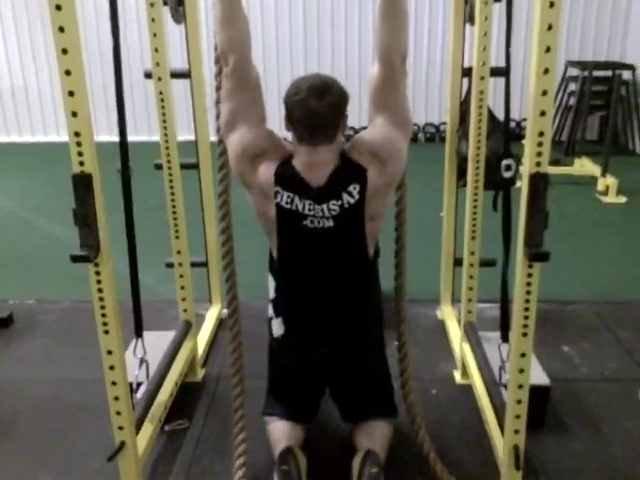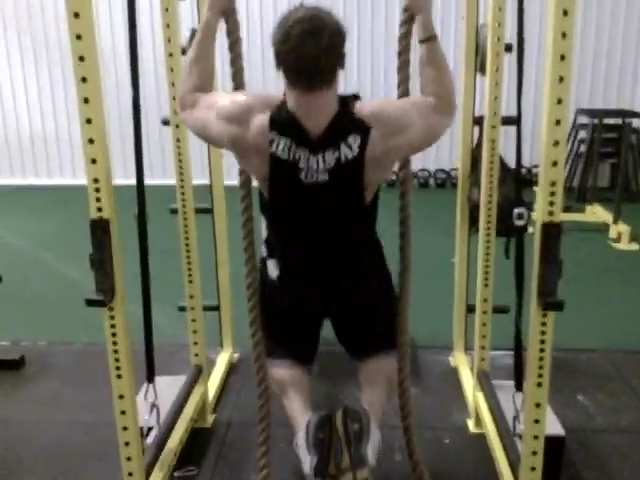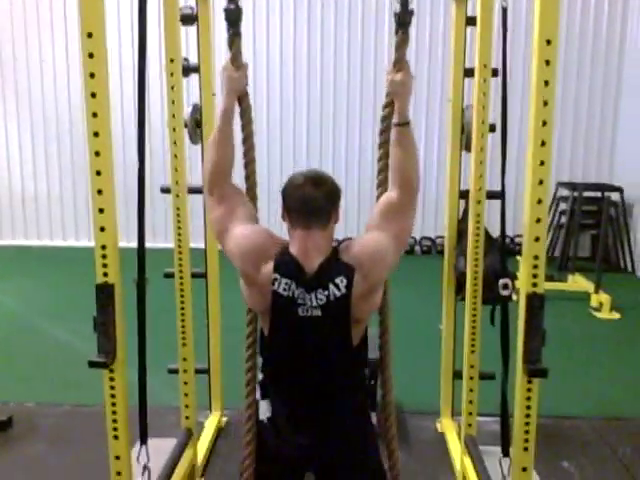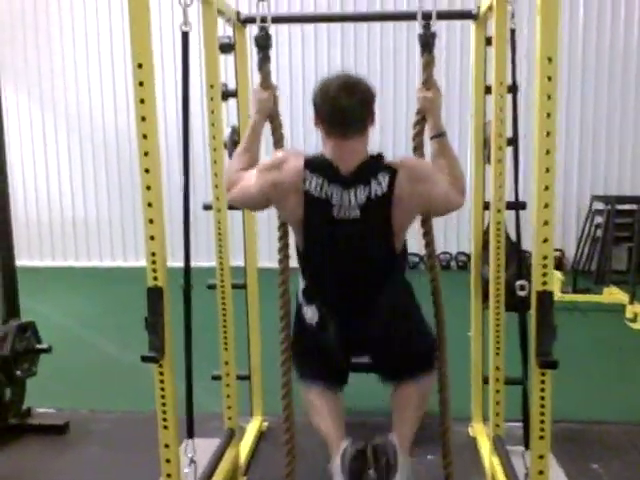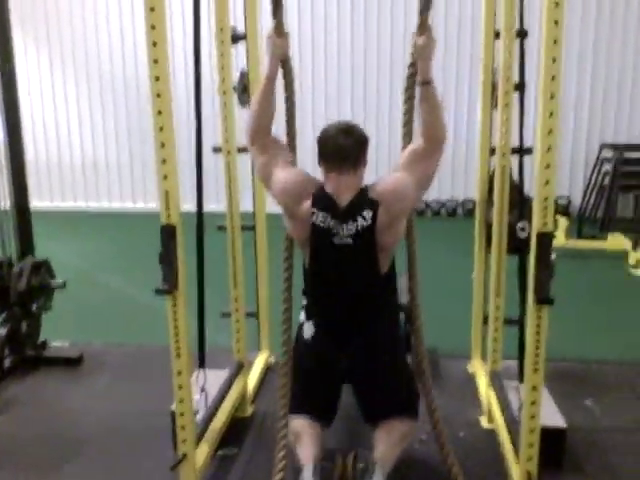
dt=1s
person 1, frame 1
left shoulder: (262, 172)
right shoulder: (374, 170)
left elbow: (235, 64)
right elbow: (391, 64)
left hip: (292, 332)
right hip: (358, 331)
left knee: (284, 413)
right knee: (374, 414)
person 1, frame 2
left shoulder: (250, 123)
right shoulder: (379, 126)
left elbow: (187, 102)
right elbow: (443, 108)
left hip: (288, 272)
right hip: (359, 273)
left knee: (284, 356)
right knee: (380, 348)
left ankle: (305, 425)
right ankle: (366, 421)
person 1, frame 3
left shoulder: (260, 266)
right shoulder: (364, 269)
left elbow: (217, 186)
right elbow: (404, 191)
left wrist: (228, 100)
right wrist: (401, 108)
left hip: (280, 423)
right hip: (344, 422)
person 1, frame 4
left shoulder: (285, 174)
right shoulder: (409, 178)
left elbow: (233, 188)
right elbow: (456, 193)
left wrist: (257, 119)
right wrist: (436, 123)
left hip: (322, 320)
right hip: (390, 321)
left knee: (316, 375)
right knee: (418, 366)
right ankle: (397, 447)
person 1, frame 5
left shoulder: (300, 203)
right shoulder: (388, 205)
left elbow: (260, 139)
right elbow: (432, 143)
left wrist: (273, 62)
right wrist: (424, 72)
left hip: (318, 336)
right hip: (377, 338)
left knee: (303, 415)
right knee: (399, 415)
